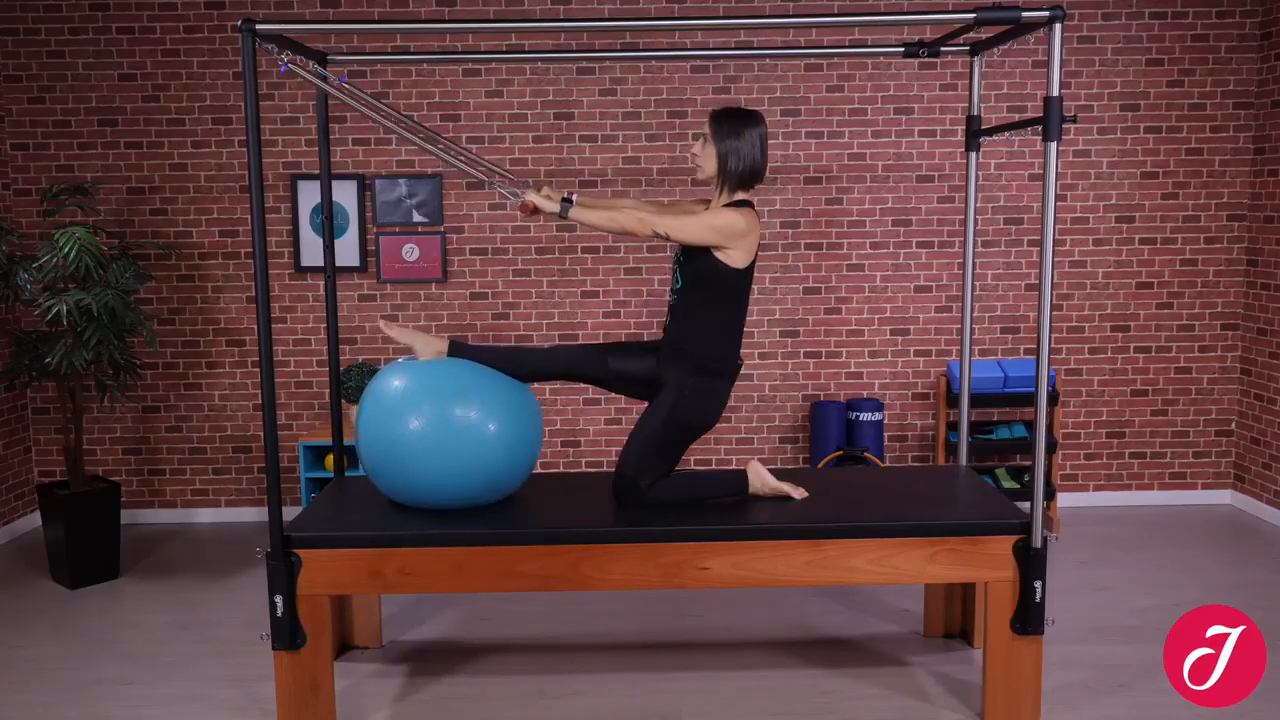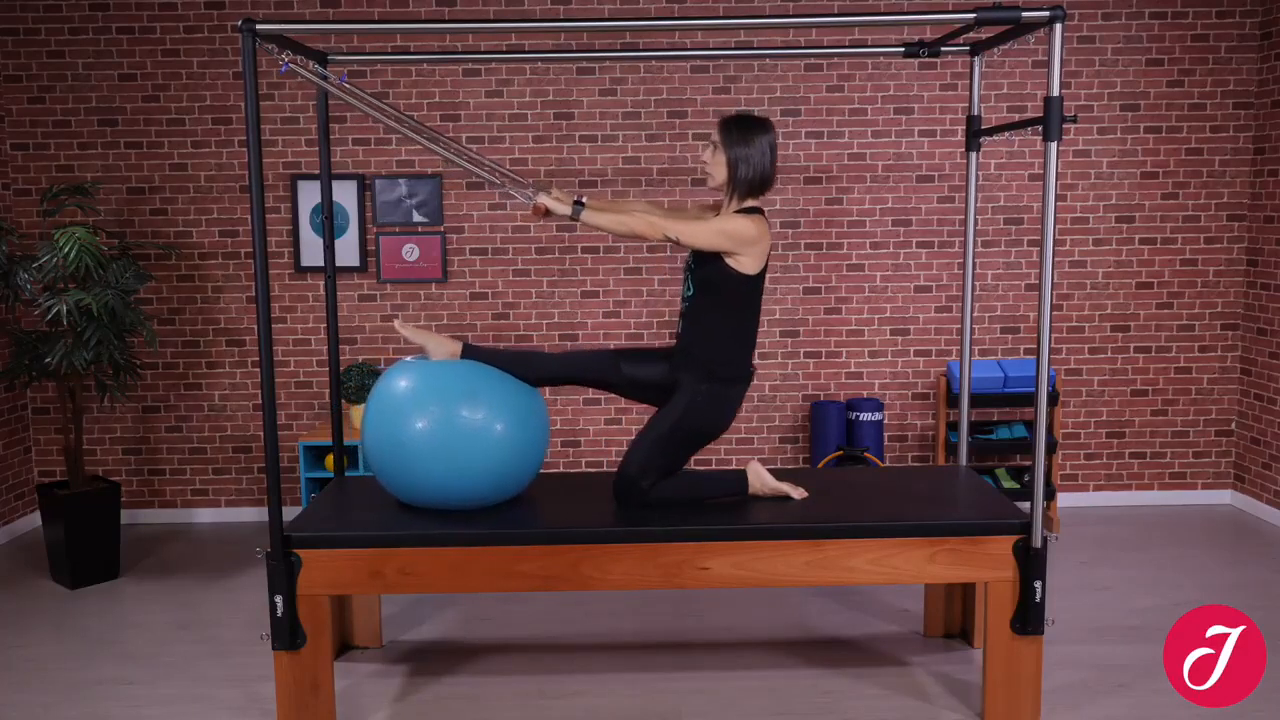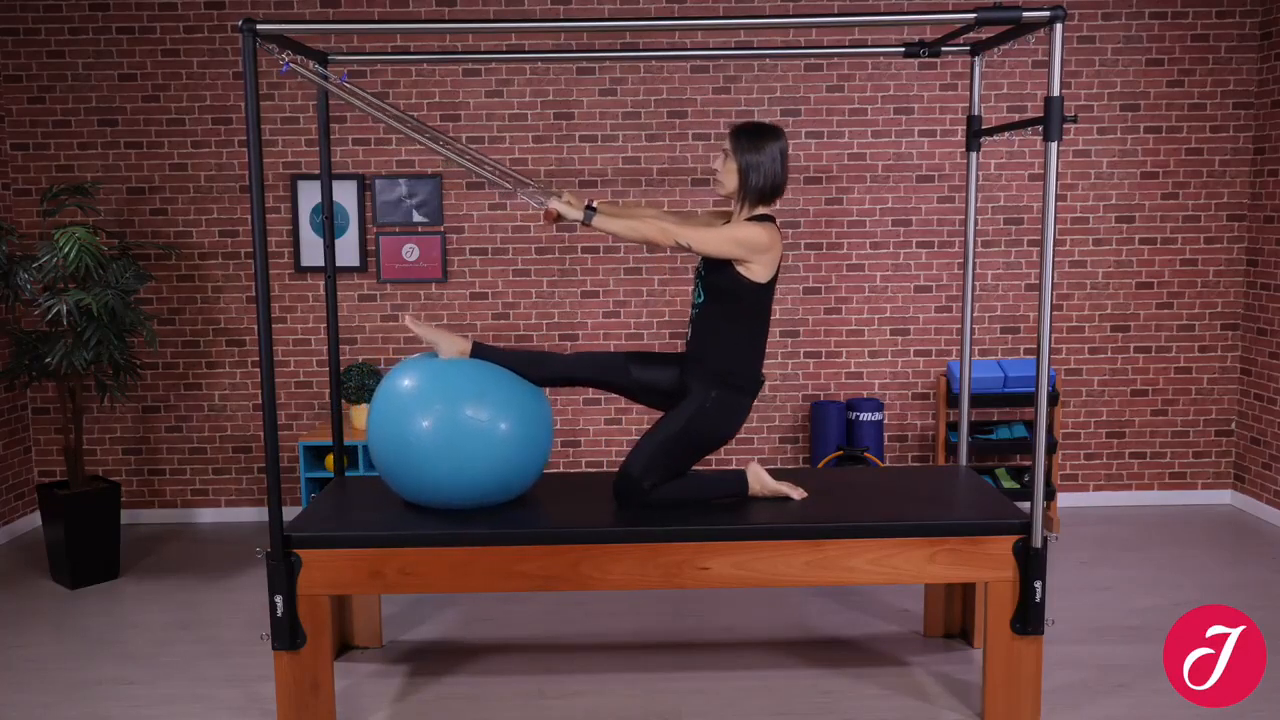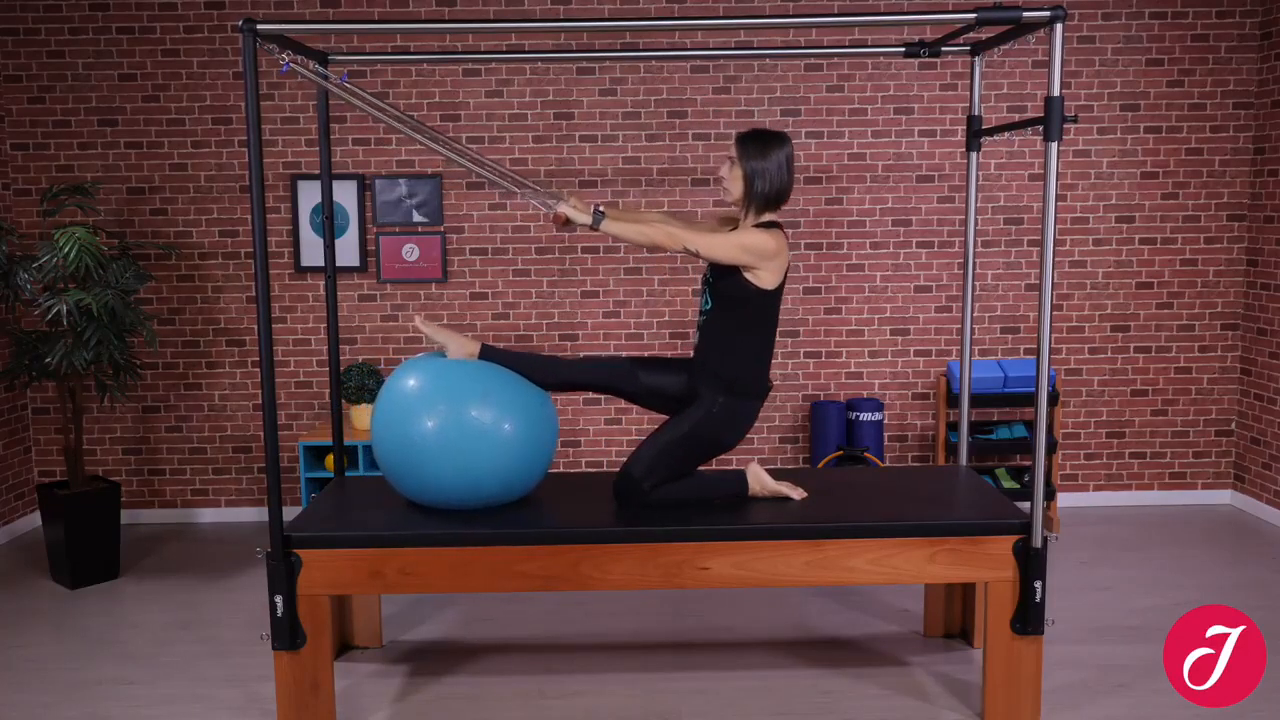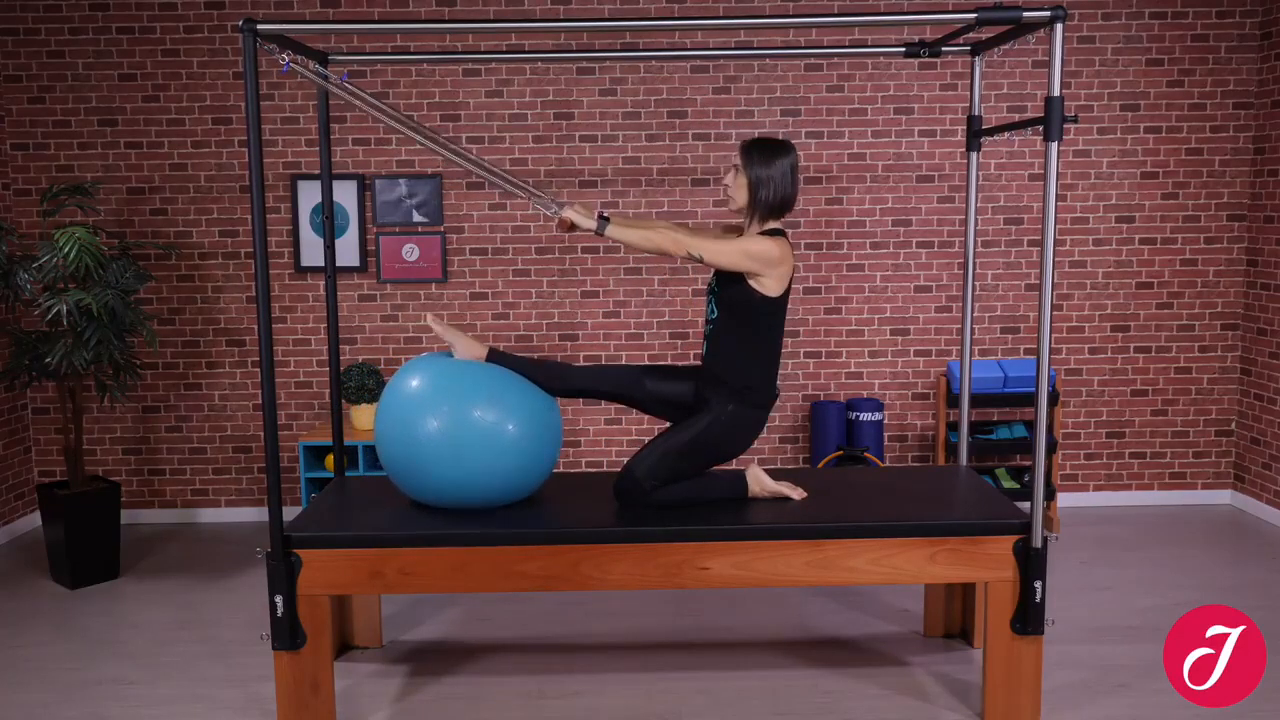
dt=0.4s
person 1, frame 1
left shoulder: (737, 221)
right shoulder: (714, 210)
left elbow: (640, 225)
right elbow: (643, 207)
left wrist: (561, 210)
right wrist: (569, 198)
left hip: (701, 379)
right hip: (673, 360)
left knee: (632, 488)
right knee: (568, 361)
left ankle: (749, 481)
right ankle: (445, 350)
person 1, frame 2
left shoulder: (747, 228)
right shoulder: (723, 215)
left elbow: (651, 229)
right elbow: (652, 211)
left wrist: (572, 212)
right wrist: (577, 203)
left hip: (713, 386)
right hip: (686, 367)
left knee: (632, 488)
right knee: (575, 366)
left ankle: (748, 482)
right ankle: (458, 353)
person 1, frame 3
left shoulder: (759, 236)
right shoulder: (732, 222)
left elbow: (663, 235)
right elbow: (663, 219)
left wrist: (584, 217)
right wrist: (588, 208)
left hip: (723, 393)
right hip: (695, 372)
left knee: (632, 488)
right knee: (584, 367)
left ankle: (749, 482)
right ankle: (466, 351)
person 1, frame 4
left shoulder: (766, 243)
right shoulder: (739, 229)
left elbow: (670, 240)
right elbow: (668, 223)
left wrist: (592, 220)
right wrist: (595, 212)
left hip: (730, 399)
right hip: (703, 378)
left knee: (632, 489)
left ankle: (748, 483)
right ankle: (475, 352)
person 1, frame 5
left shoulder: (771, 251)
right shoulder: (744, 237)
left elbow: (674, 245)
right elbow: (672, 231)
left wrist: (597, 225)
right wrist: (597, 218)
left hip: (737, 407)
right hip: (710, 386)
left knee: (632, 489)
left ankle: (748, 484)
right ankle: (483, 357)
